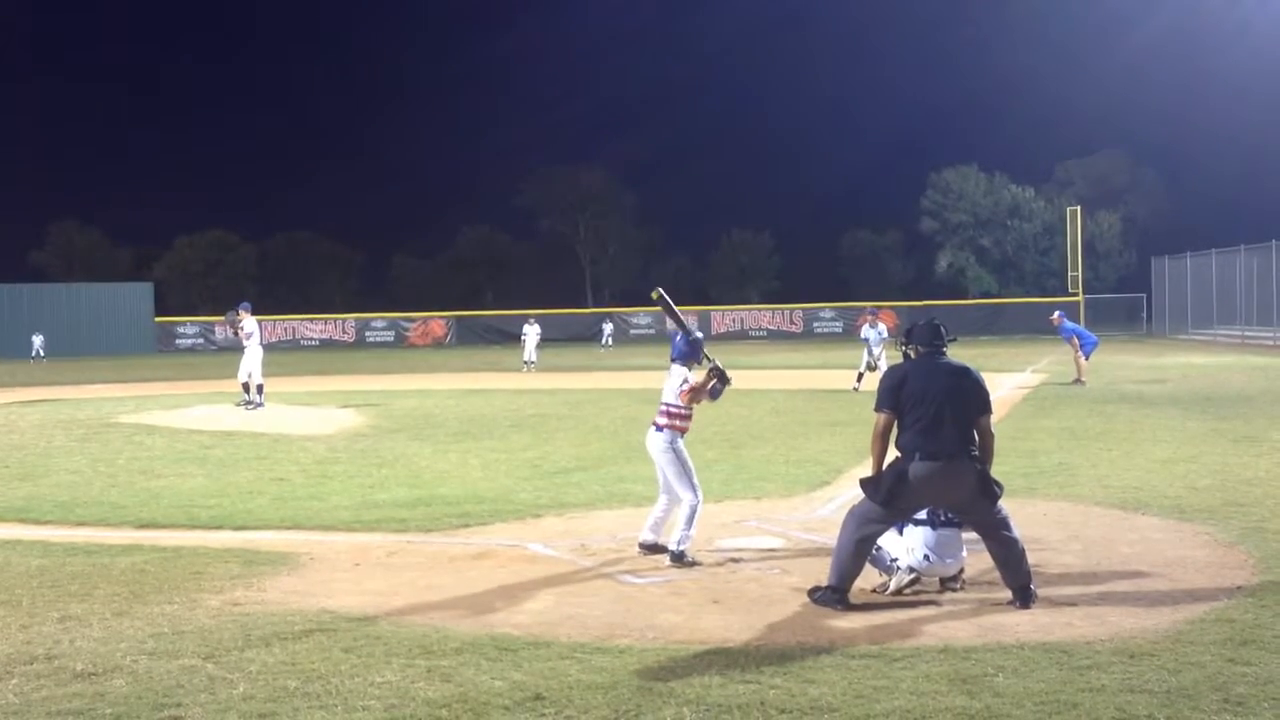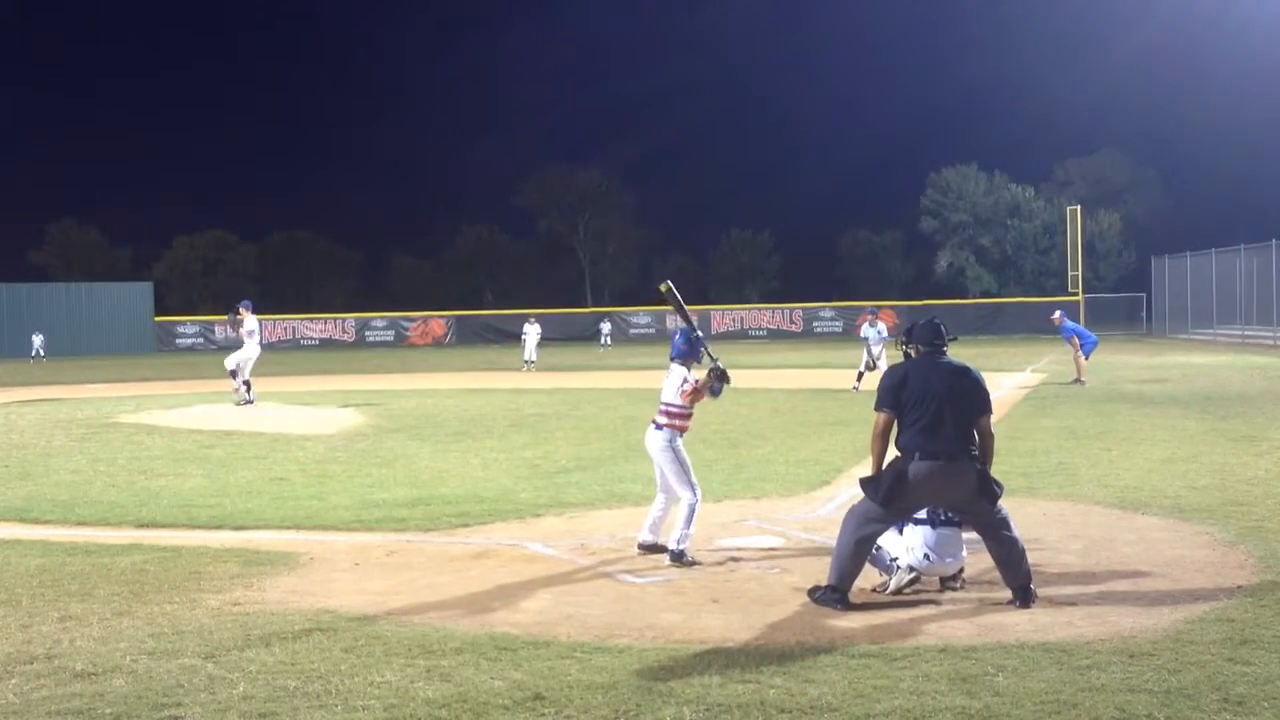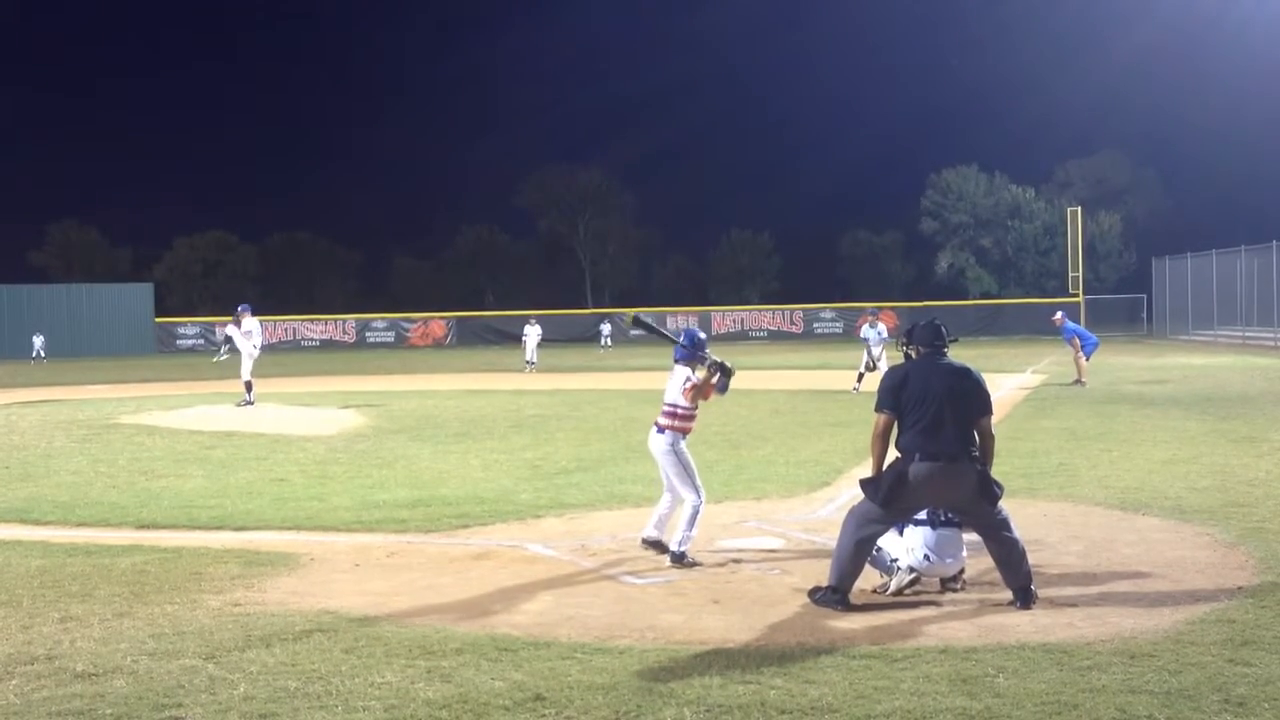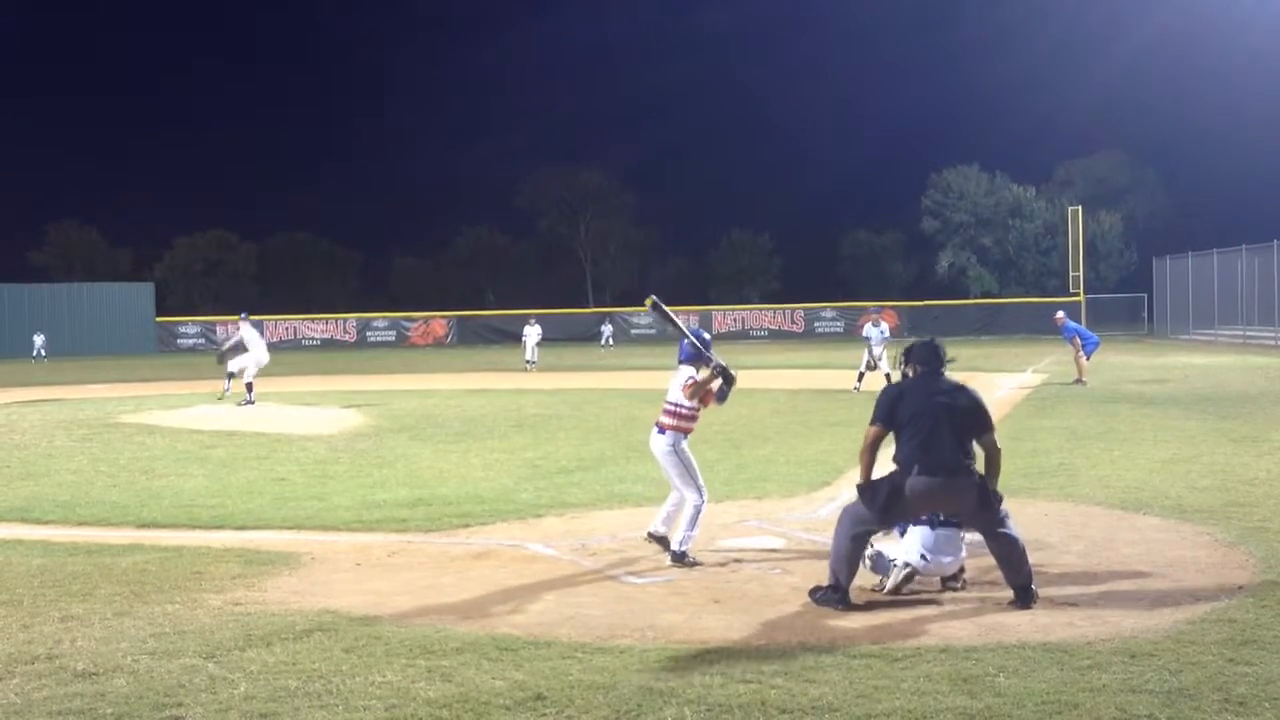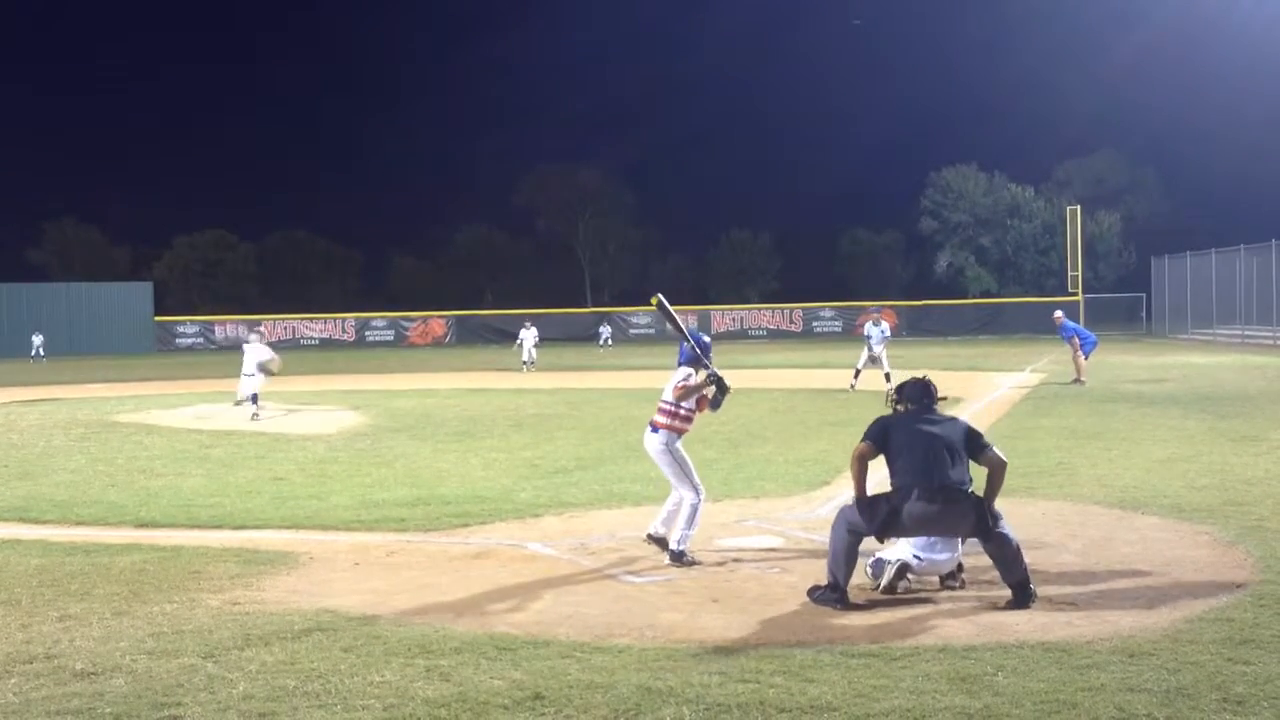
dt=0.3s
person 1, frame 1
left shoulder: (898, 375)
right shoulder: (970, 376)
left elbow: (882, 430)
right elbow: (986, 433)
left wrist: (876, 475)
right wrist: (982, 475)
left hip: (915, 471)
right hip: (962, 471)
left knee: (861, 522)
right knee: (996, 525)
left ankle: (835, 591)
right ankle: (1023, 590)
person 1, frame 2
left shoulder: (898, 374)
right shoulder: (970, 376)
left elbow: (881, 430)
right elbow: (986, 434)
left wrist: (876, 475)
right wrist: (982, 476)
left hip: (915, 470)
right hip: (962, 471)
left knee: (862, 521)
right knee: (996, 525)
left ankle: (836, 591)
right ankle: (1023, 590)
person 1, frame 3
left shoulder: (898, 375)
right shoulder: (971, 376)
left elbow: (882, 431)
right elbow: (986, 434)
left wrist: (876, 477)
right wrist: (983, 476)
left hip: (916, 471)
right hip: (963, 472)
left knee: (861, 522)
right knee: (996, 526)
left ankle: (836, 592)
right ankle: (1023, 591)
person 1, frame 4
left shoulder: (896, 392)
right shoulder: (967, 395)
left elbow: (871, 441)
right elbow: (993, 449)
left wrist: (864, 486)
right wrist: (989, 492)
left hip: (914, 484)
right hip: (962, 485)
left knee: (853, 519)
right knee: (996, 521)
left ankle: (837, 592)
right ankle: (1024, 590)
person 1, frame 5
left shoulder: (887, 423)
right shoulder: (958, 425)
left elbow: (859, 456)
right elbow: (998, 463)
left wrist: (861, 501)
right wrist: (986, 506)
left hip: (910, 510)
right hip: (959, 512)
left knee: (848, 519)
right knee: (991, 521)
left ankle: (835, 591)
right ankle: (1022, 590)
person 2, frame 1
left shoulder: (680, 372)
right shoulder: (681, 373)
left elbow: (708, 396)
right elbow: (689, 399)
left wrist: (719, 382)
right wrist: (709, 376)
left hip: (659, 437)
right hip: (667, 440)
left knee: (670, 494)
right knee: (692, 496)
left ankle: (647, 540)
right ankle: (677, 551)
person 2, frame 2
left shoulder: (680, 371)
right shoulder: (680, 373)
left elbow: (709, 393)
right elbow: (690, 400)
left wrist: (717, 380)
right wrist: (709, 378)
left hip: (658, 436)
right hip: (667, 439)
left knee: (667, 492)
right knee: (691, 495)
left ankle: (647, 541)
right ankle: (676, 551)
person 2, frame 3
left shoulder: (685, 372)
right shoulder: (684, 373)
left elbow: (716, 390)
right elbow: (692, 397)
left wrist: (722, 375)
right wrist: (710, 373)
left hip: (662, 438)
right hip: (670, 441)
left knee: (673, 493)
right knee: (695, 497)
left ankle: (651, 536)
right ankle: (677, 552)
person 2, frame 4
left shoulder: (690, 373)
right shoulder: (688, 372)
left elbow: (715, 399)
right elbow: (690, 394)
left wrist: (725, 382)
right wrist: (711, 376)
left hip: (664, 438)
right hip: (670, 441)
left knee: (682, 491)
right knee: (697, 496)
left ankle: (657, 531)
right ankle: (678, 552)
person 2, frame 5
left shoulder: (689, 375)
right shoulder: (687, 373)
left elbow: (710, 406)
right elbow: (678, 396)
left wrist: (719, 390)
right wrist: (704, 383)
left hip: (659, 438)
right hip: (664, 440)
left knee: (682, 490)
right knee: (694, 494)
left ankle: (657, 532)
right ankle: (677, 551)
